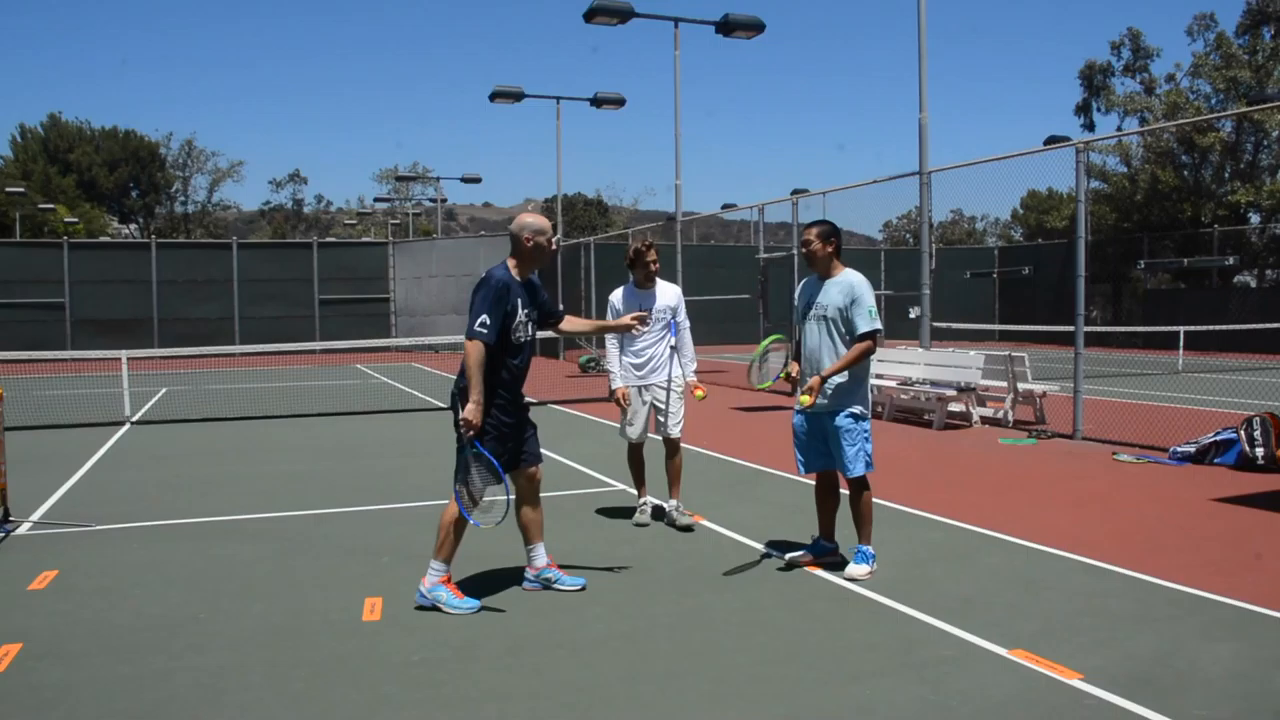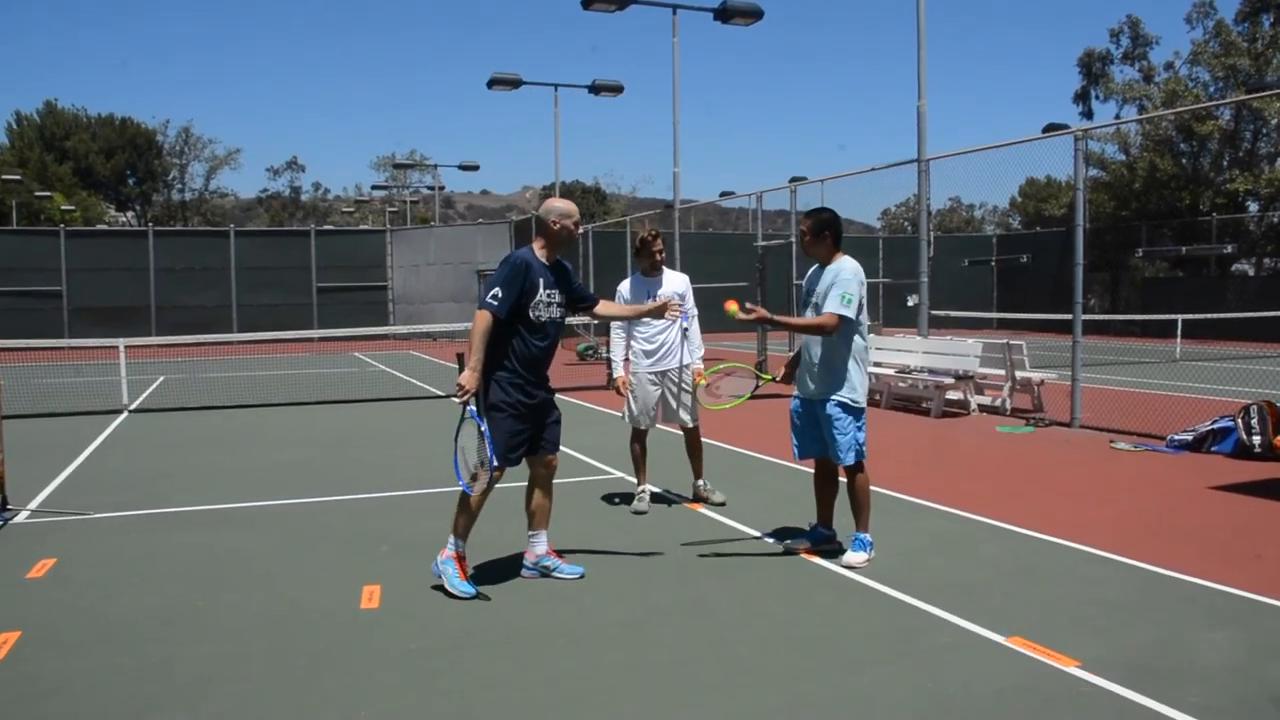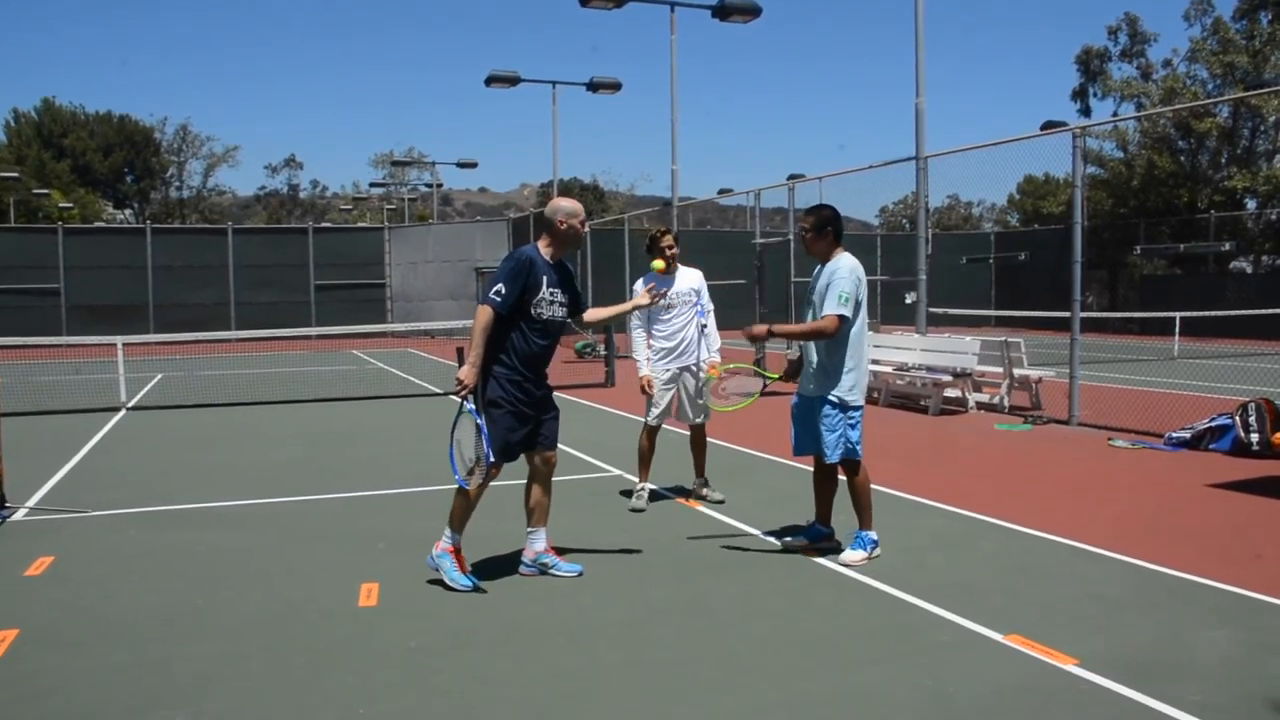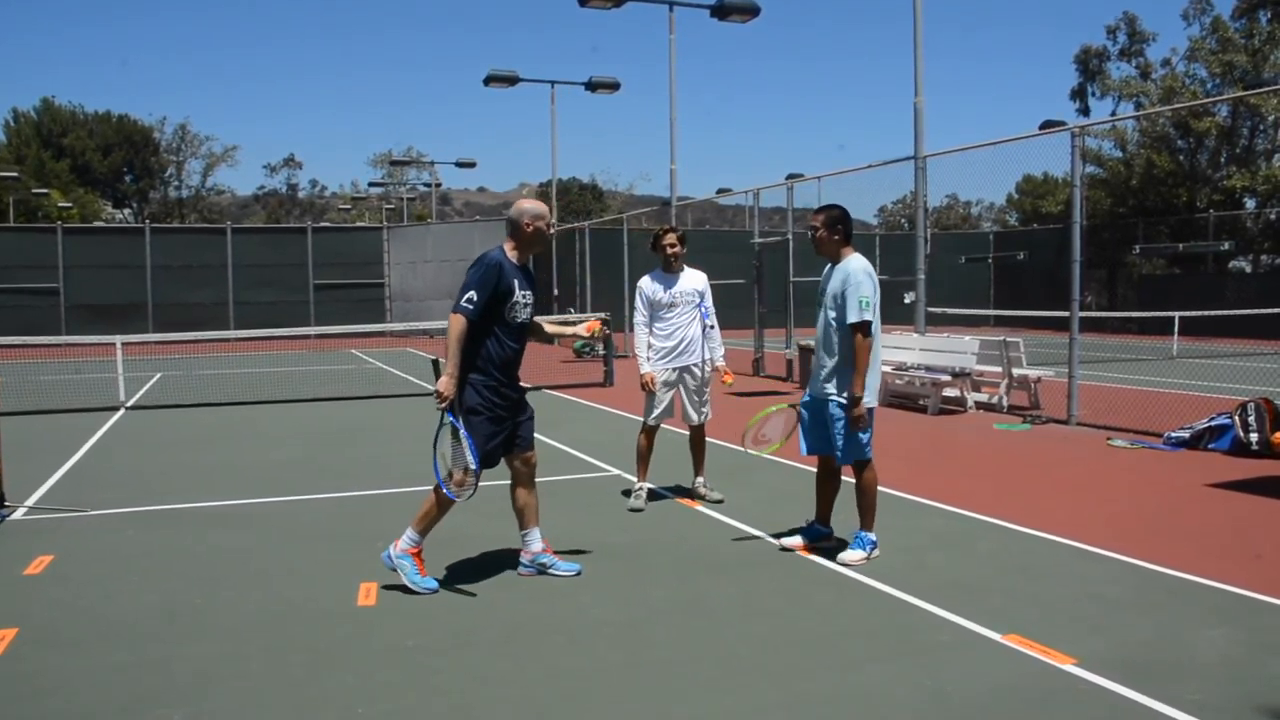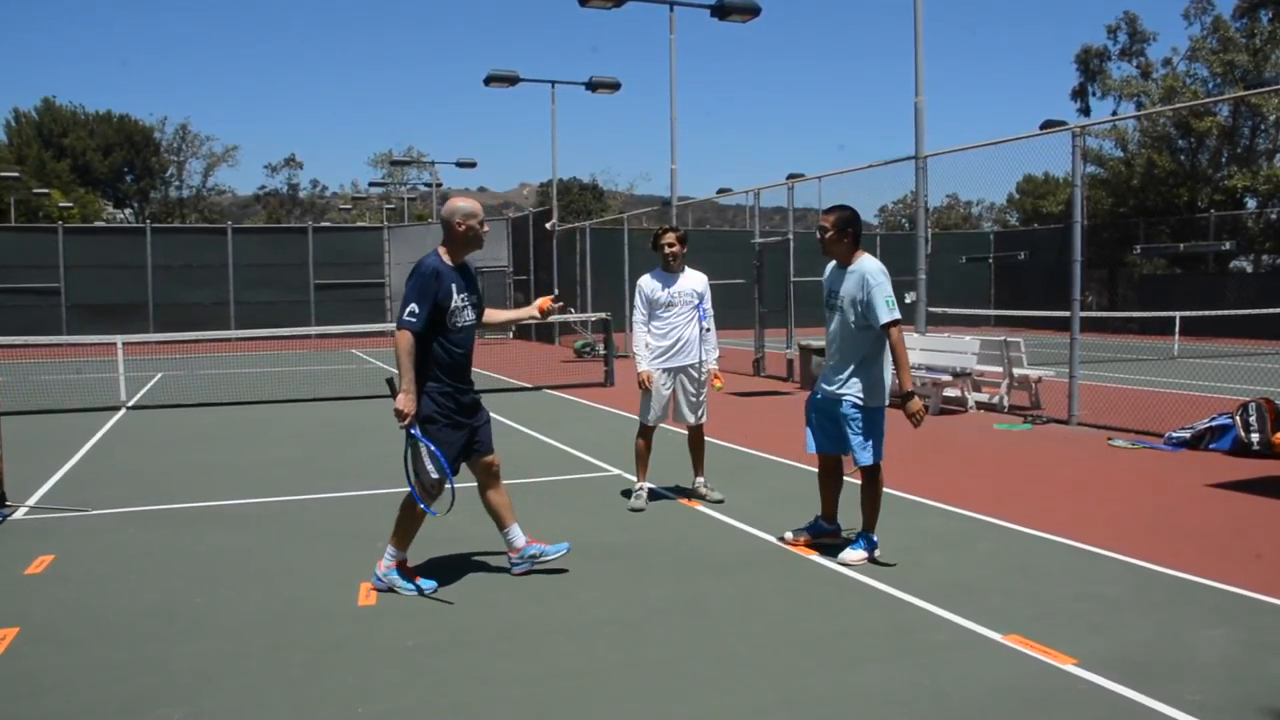
dt=0.3s
person 1, frame 1
left shoulder: (531, 286)
right shoulder: (497, 283)
left elbow: (559, 321)
right elbow: (475, 342)
left wrist: (612, 325)
right wrist: (473, 401)
left hip: (512, 406)
right hip: (484, 409)
left knee: (530, 479)
left ankle: (538, 567)
right ankle: (434, 583)
person 1, frame 2
left shoulder: (562, 272)
right shoulder: (519, 263)
left elbow: (597, 307)
right elbow: (485, 313)
left wrist: (648, 309)
right wrist: (473, 369)
left hip: (538, 388)
right hip: (504, 387)
left knee: (545, 467)
right knee: (490, 470)
left ankle: (537, 554)
right ankle: (451, 557)
person 1, frame 3
left shoulder: (564, 271)
right shoulder: (522, 261)
left elbow: (581, 314)
right elbow: (487, 309)
left wrist: (633, 304)
right wrist: (471, 364)
left hip: (536, 386)
right hip: (503, 383)
left knee: (543, 463)
right knee: (488, 466)
left ankle: (536, 553)
right ankle: (446, 550)
person 1, frame 4
left shoulder: (525, 272)
right shoulder: (491, 265)
right elbow: (459, 317)
left wrist: (571, 331)
right wrist: (450, 375)
left hip: (508, 388)
right hip: (479, 389)
left knee: (525, 465)
left ankle: (534, 552)
right ankle: (405, 549)
person 1, frame 5
left shoulder: (465, 270)
right shoulder: (429, 271)
right elbow: (405, 332)
left wrist: (527, 313)
right wrist: (406, 391)
left hip: (463, 392)
right hip: (433, 397)
left knee: (488, 467)
left ankle: (520, 548)
right ankle: (390, 567)
person 2, frame 1
left shoulder: (855, 284)
right shoulder: (804, 287)
left elbow: (867, 343)
left wrist: (823, 376)
right wrist: (796, 364)
left hip: (847, 403)
right hip: (811, 402)
left knee: (856, 476)
right knee: (823, 475)
left ankle: (865, 551)
right ankle: (825, 543)
person 2, frame 2
left shoulder: (848, 272)
right shoulder: (815, 273)
left elbow: (827, 324)
left wrist: (769, 318)
right wrist: (794, 361)
left hip: (839, 390)
right hip: (809, 388)
left knee: (851, 462)
right knee: (821, 461)
left ankle: (863, 538)
right ankle: (824, 531)
person 2, frame 3
left shoulder: (845, 270)
right shoulder: (823, 269)
left elbow: (828, 327)
left wrist: (771, 331)
right wrist: (799, 361)
left hip: (837, 388)
right hip: (813, 386)
left knee: (848, 460)
right knee: (821, 460)
left ankle: (867, 536)
right ankle: (821, 529)
person 2, frame 4
left shoulder: (857, 271)
right shoulder: (832, 269)
left elbow: (861, 336)
left wrist: (858, 394)
left hip: (847, 391)
right hip: (823, 387)
left knee: (859, 460)
right knee: (826, 459)
left ankle: (867, 537)
right ankle: (821, 528)
person 2, frame 5
left shoulder: (871, 273)
right shoulder: (831, 271)
left elbow: (892, 332)
left wrist: (907, 391)
left hip: (861, 390)
right hip: (829, 385)
left knee: (867, 464)
right knee: (827, 457)
left ankle: (868, 538)
right ankle: (827, 524)
person 3, frame 1
left shoulder: (673, 293)
right shoulder: (617, 298)
left elbow: (683, 334)
right elbow: (612, 342)
left wrist: (690, 373)
right wrist: (616, 382)
left hip: (667, 379)
right hip: (633, 382)
left knee: (672, 440)
right knee: (635, 442)
left ankle: (673, 505)
right ankle: (643, 501)
person 3, frame 2
left shoulder: (680, 281)
right shoulder: (627, 288)
left elbow: (691, 322)
right elbow: (619, 331)
left wrist: (697, 361)
right wrist: (618, 371)
left hip: (679, 366)
right hip: (643, 369)
left knee: (690, 427)
right knee: (639, 429)
left ankle: (700, 485)
right ankle: (642, 489)
person 3, frame 3
left shoulder: (695, 277)
right shoulder: (643, 286)
left elbow: (708, 317)
right elbow: (638, 330)
left wrist: (714, 354)
right wrist: (643, 370)
left hip: (695, 362)
right hip: (661, 366)
left knee: (698, 424)
right knee: (651, 426)
left ankle: (700, 483)
right ankle: (642, 487)
person 3, frame 4
left shoulder: (699, 279)
right shoulder: (646, 284)
left elbow: (710, 321)
right elbow: (641, 327)
left wrist: (718, 358)
right wrist: (644, 367)
left hip: (696, 363)
right hip: (661, 365)
left knee: (697, 424)
right knee: (649, 425)
left ankle: (699, 483)
right ankle: (640, 486)
person 3, frame 5
left shoulder: (699, 280)
right shoulder: (646, 283)
left elbow: (708, 323)
right elbow: (639, 325)
left wrist: (712, 362)
right wrist: (641, 365)
left hip: (692, 364)
right hip: (657, 365)
left knee: (696, 425)
right knee: (647, 426)
left ankle: (699, 482)
right ankle: (640, 486)
